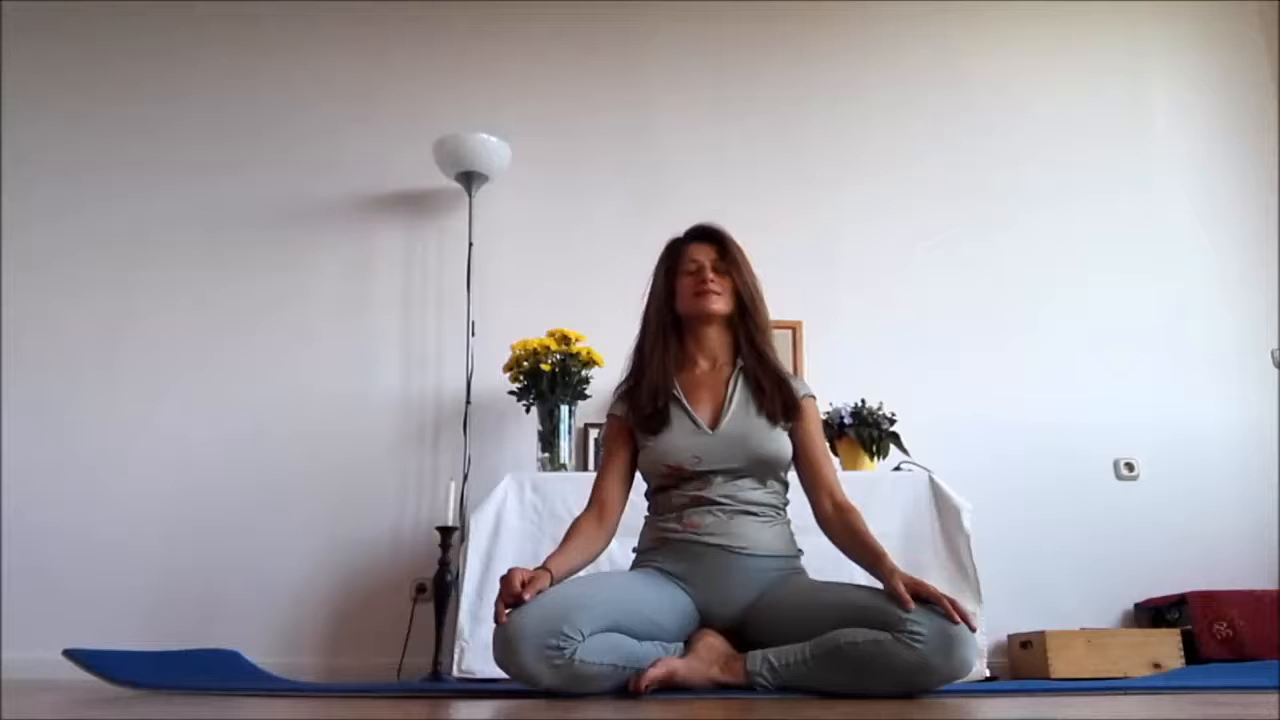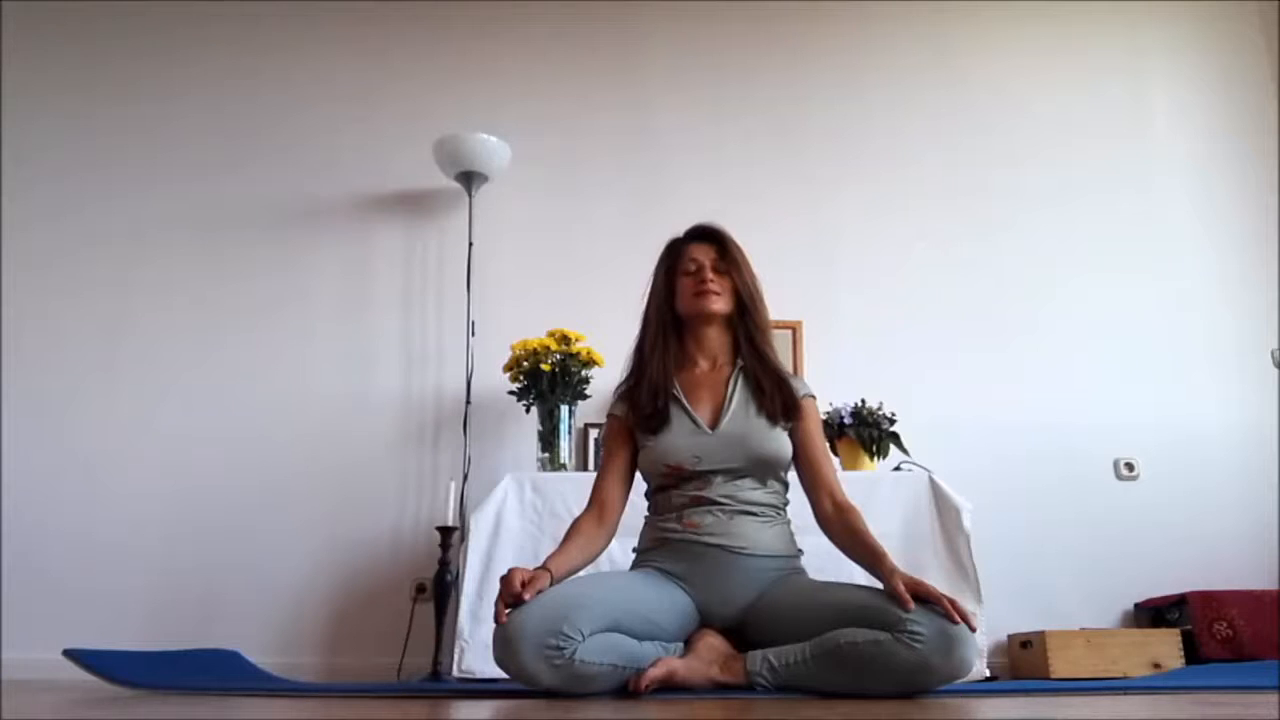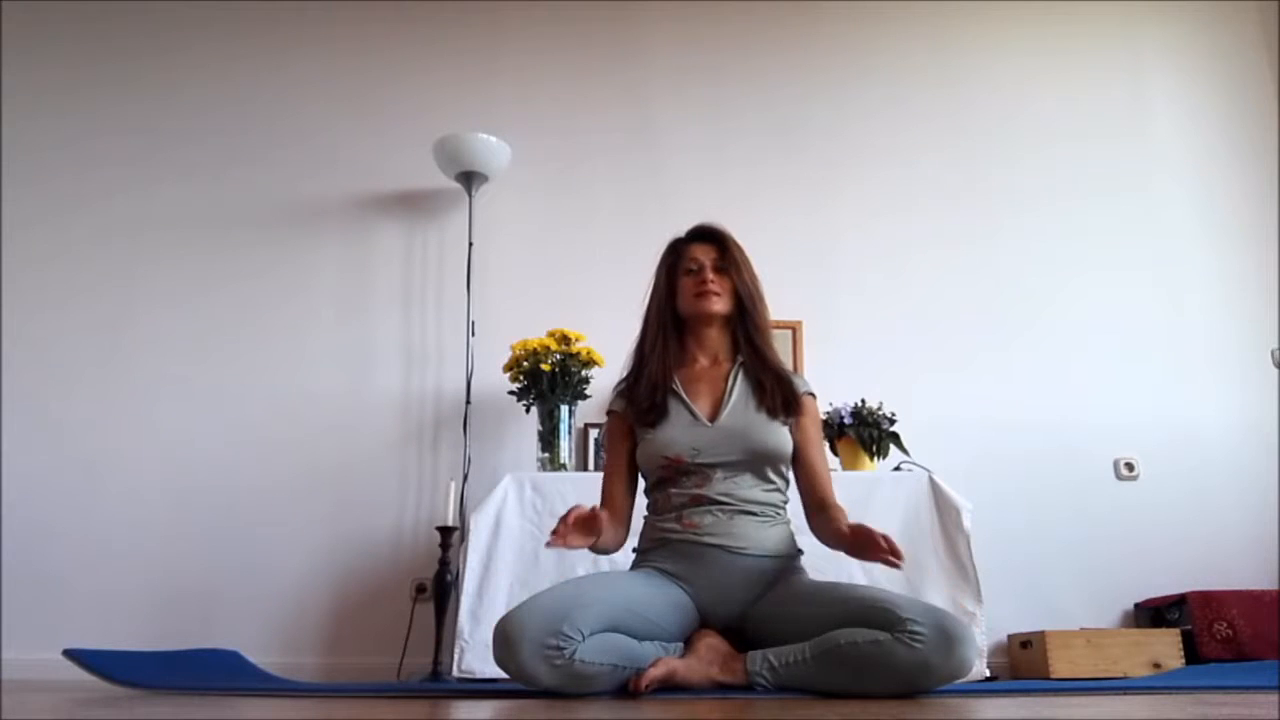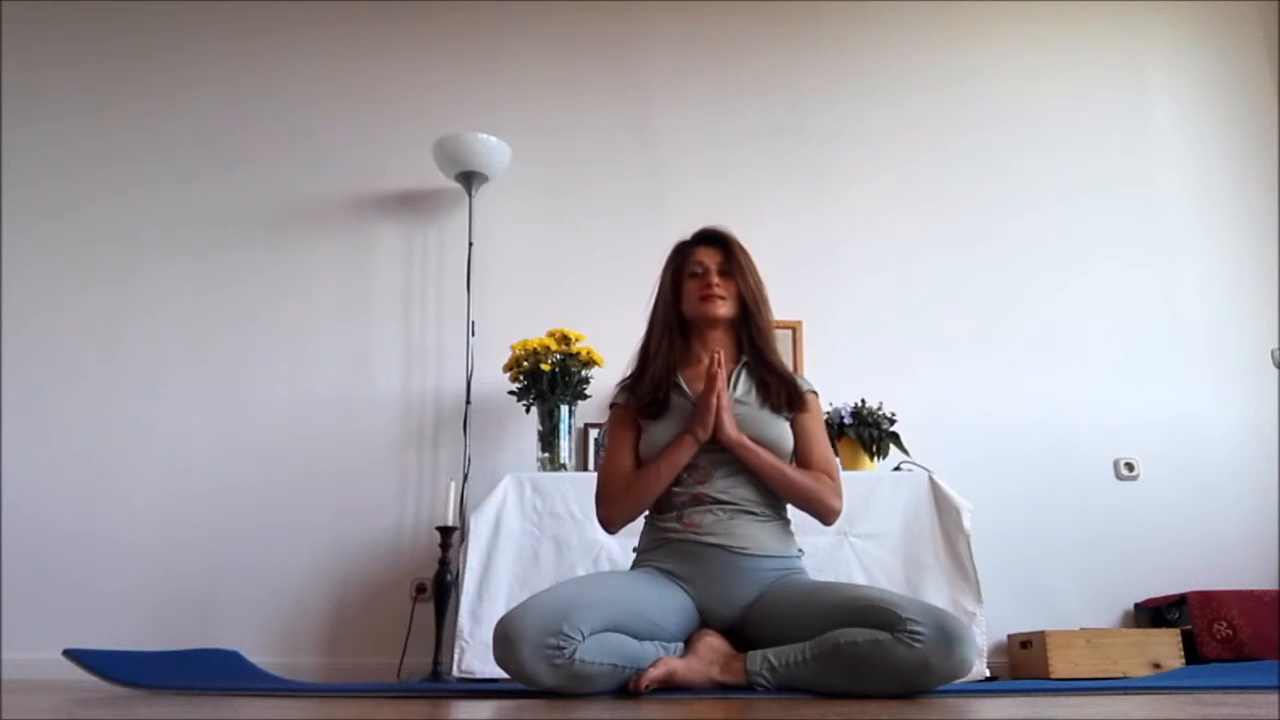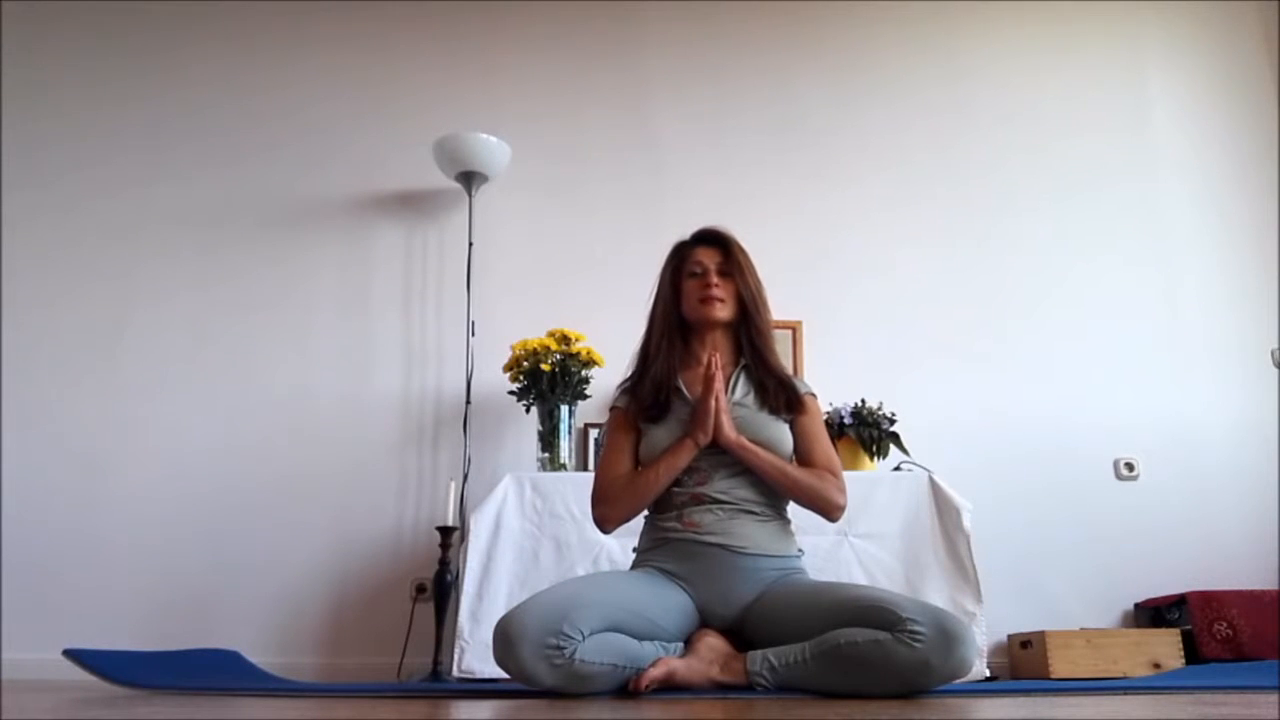
dt=0.5s
person 1, frame 1
left shoulder: (785, 391)
right shoulder: (637, 400)
left elbow: (832, 505)
right elbow: (602, 514)
left wrist: (890, 571)
right wrist: (546, 571)
left hip: (771, 578)
right hip: (668, 577)
left knee: (944, 645)
right knee: (523, 640)
left ankle: (731, 665)
right ankle: (711, 656)
person 1, frame 2
left shoulder: (785, 391)
right shoulder: (636, 400)
left elbow: (832, 505)
right elbow: (601, 514)
left wrist: (890, 572)
right wrist: (545, 572)
left hip: (771, 579)
right hip: (667, 579)
left knee: (946, 645)
right knee: (522, 640)
left ankle: (729, 665)
right ankle: (706, 652)
person 1, frame 3
left shoulder: (785, 389)
right shoulder: (635, 397)
left elbow: (824, 507)
right elbow: (616, 522)
left wrist: (845, 533)
right wrist: (594, 528)
left hip: (771, 580)
right hip: (666, 579)
left knee: (945, 644)
right knee: (522, 641)
left ankle: (730, 665)
right ankle: (707, 656)
person 1, frame 4
left shoulder: (789, 389)
right shoulder: (638, 394)
left elbow: (829, 503)
right elbow: (612, 513)
left wrist: (733, 436)
right wrist: (694, 433)
left hip: (771, 578)
right hip: (667, 576)
left knee: (945, 643)
right knee: (521, 639)
left ankle: (729, 665)
right ankle: (715, 657)
person 1, frame 5
left shoulder: (787, 391)
right shoulder: (639, 396)
left elbow: (833, 500)
right elbow: (607, 512)
left wrist: (734, 438)
right wrist: (693, 438)
left hip: (770, 579)
right hip: (667, 577)
left knee: (944, 643)
right knee: (522, 638)
left ankle: (730, 664)
right ankle: (707, 655)
